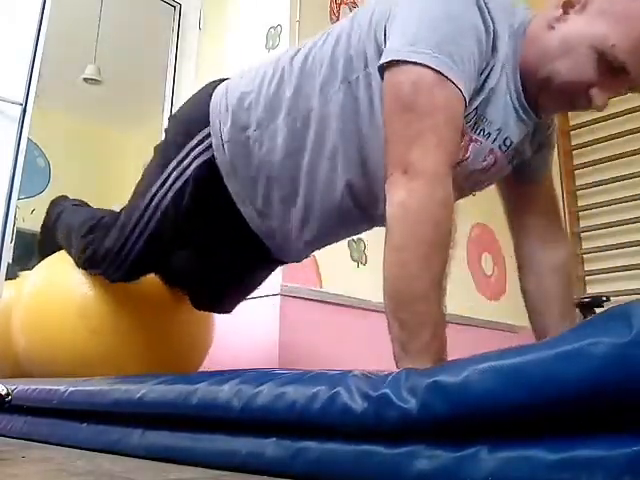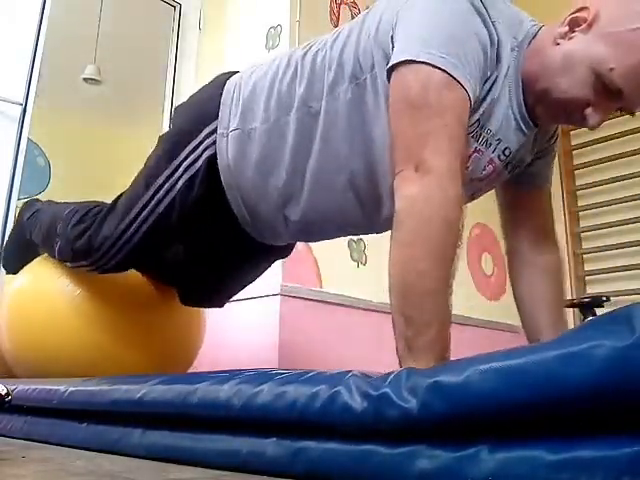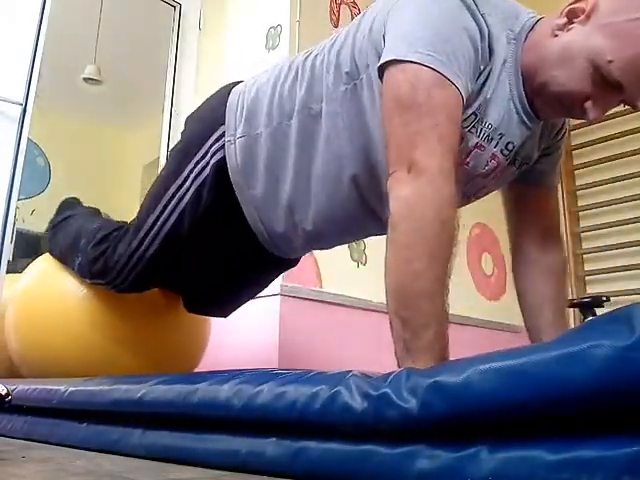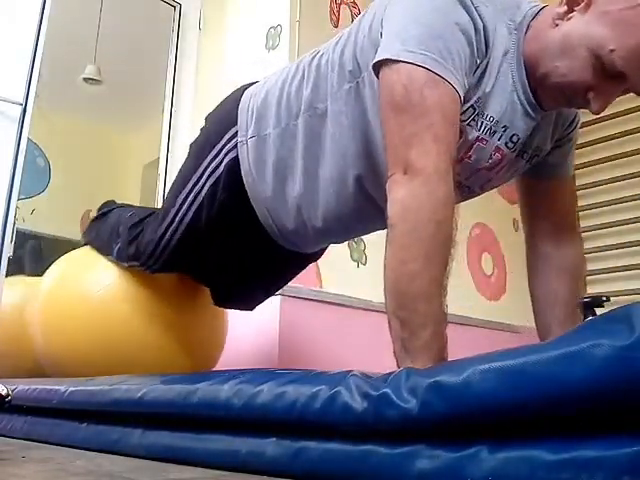
dt=0.3s
person 1, frame 1
left shoulder: (535, 117)
left elbow: (543, 239)
right elbow: (417, 184)
right wrist: (422, 379)
right hip: (229, 144)
left knee: (203, 294)
right knee: (116, 258)
right ankle: (66, 220)
person 1, frame 2
left shoulder: (536, 129)
left elbow: (535, 249)
right elbow: (426, 183)
right wrist: (424, 377)
right hip: (232, 138)
left knee: (188, 289)
right knee: (105, 246)
person 1, frame 3
left shoulder: (546, 123)
left elbow: (540, 248)
right elbow: (419, 180)
right wrist: (424, 379)
right hip: (241, 149)
left knee: (197, 296)
right knee: (123, 267)
right ankle: (70, 227)
person 1, frame 4
left shoulder: (559, 114)
left elbow: (555, 240)
right elbow: (419, 181)
right wrist: (423, 378)
right hip: (254, 150)
left knee: (224, 291)
right knee: (158, 251)
left ankle: (121, 228)
right ankle: (111, 227)
